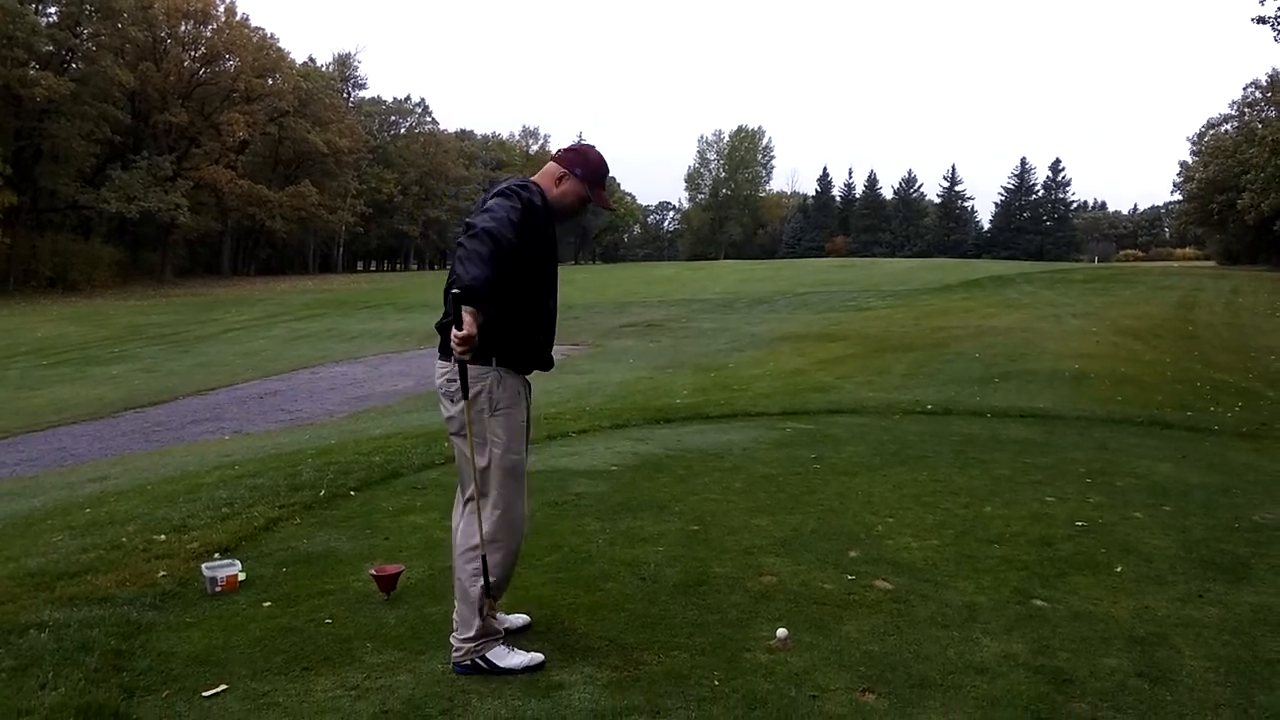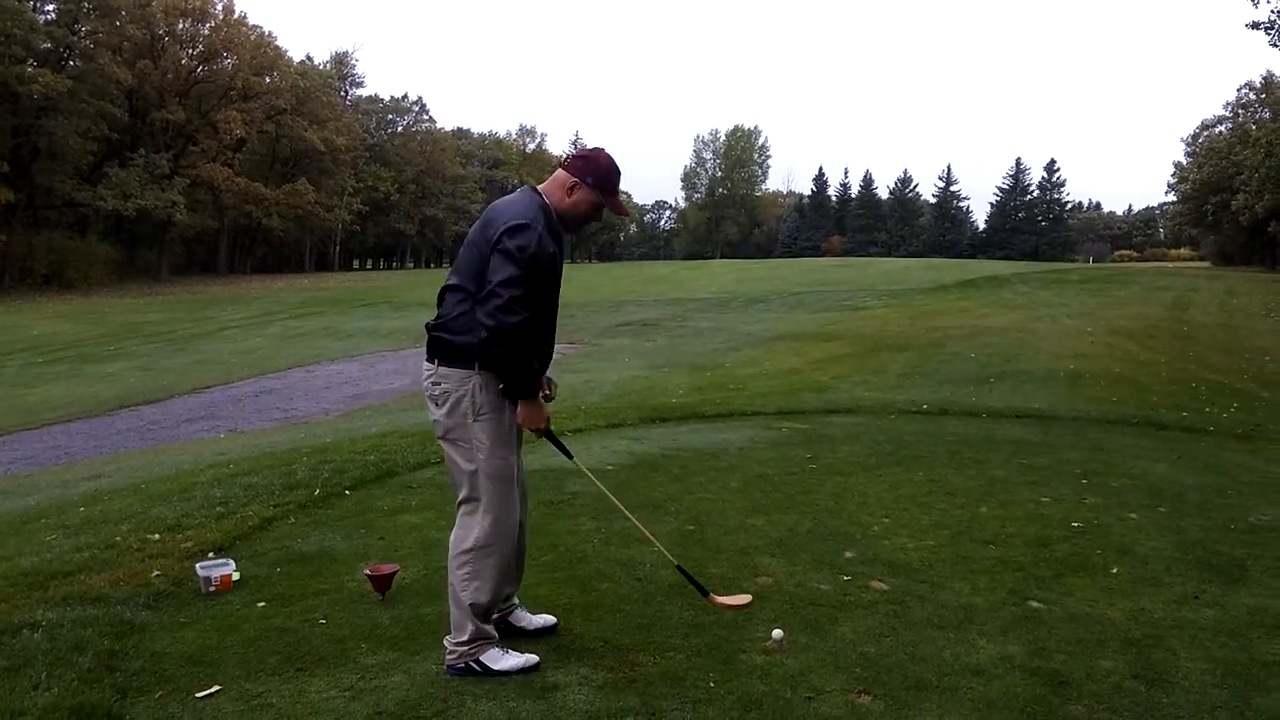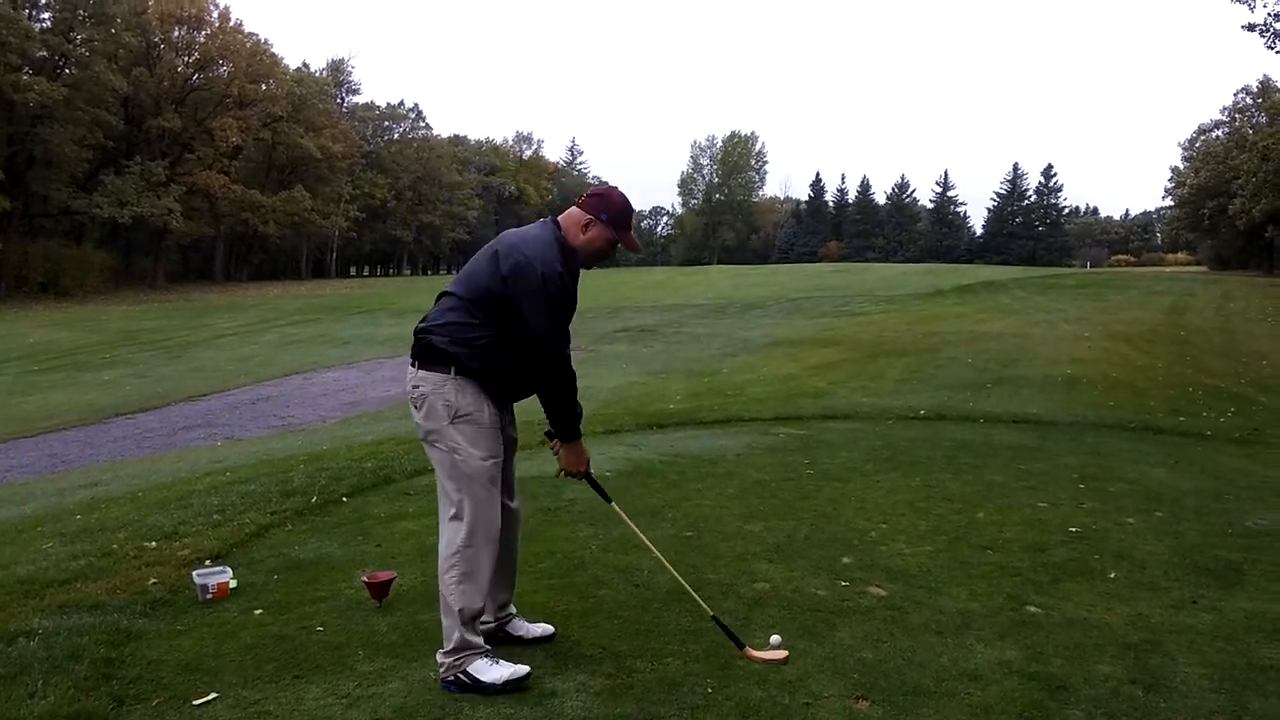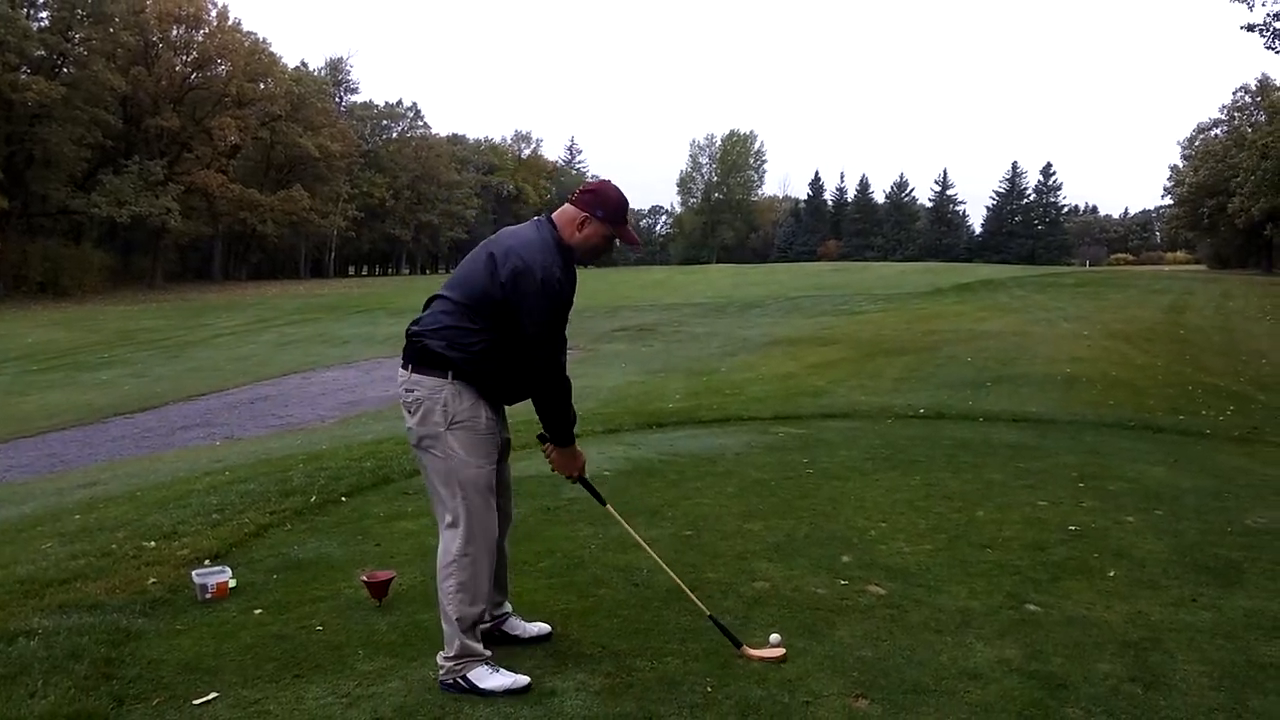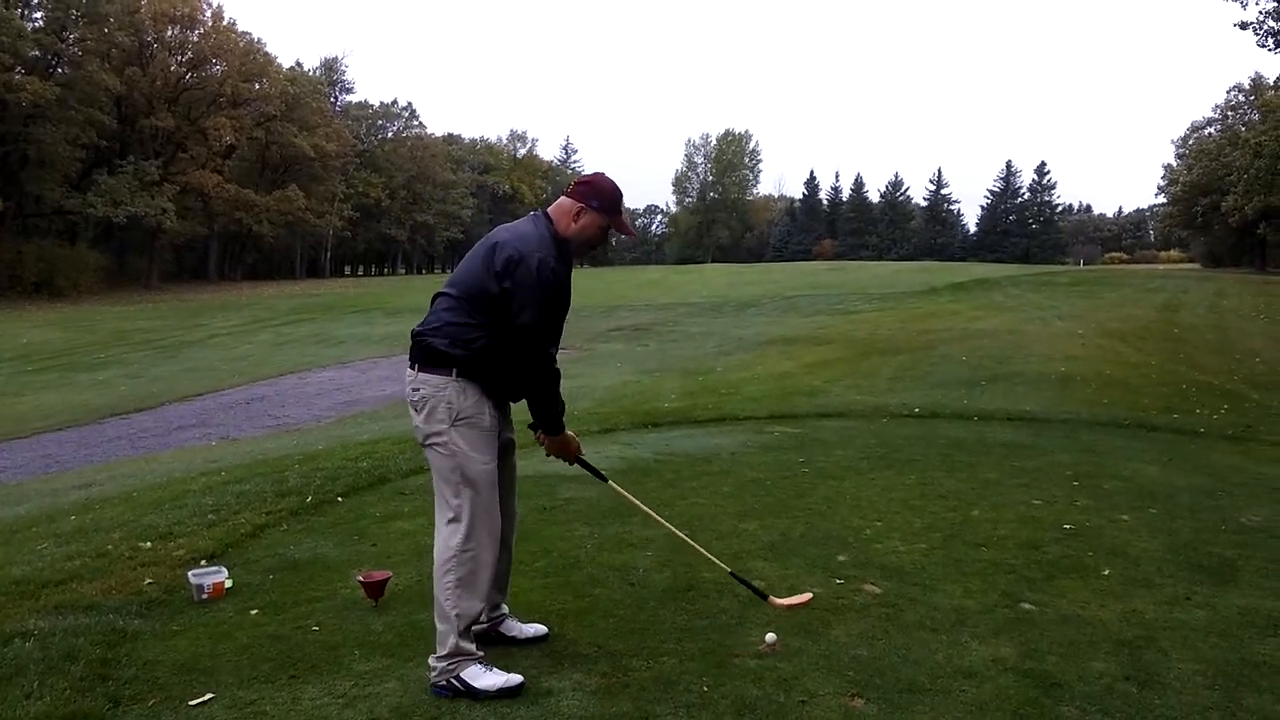
dt=0.5s
person 1, frame 1
left shoulder: (522, 209)
right shoulder: (521, 199)
right elbow: (480, 238)
right wrist: (470, 308)
left hip: (489, 367)
right hip: (485, 371)
left knee: (481, 499)
right knee: (497, 506)
left ankle: (476, 613)
right ankle: (474, 644)
person 1, frame 2
left shoulder: (530, 218)
right shoulder: (526, 224)
right elbow: (504, 311)
left wrist: (531, 376)
right wrist: (526, 392)
left hip: (486, 375)
right hip: (469, 377)
left knee: (506, 499)
right knee: (487, 507)
left ankle: (498, 608)
right ankle: (468, 646)
person 1, frame 3
left shoulder: (544, 250)
right shoulder: (539, 261)
left elbow: (546, 353)
right elbow: (547, 358)
left wrist: (562, 427)
right wrist: (570, 437)
left hip: (480, 383)
right hip: (450, 383)
left knee: (501, 508)
right knee: (472, 514)
left ankle: (494, 616)
right ankle: (461, 655)
person 1, frame 4
left shoulder: (535, 246)
right shoulder: (538, 265)
left elbow: (537, 357)
right elbow: (543, 363)
left wrist: (557, 432)
right wrist: (564, 440)
left hip: (467, 384)
right hip: (444, 387)
left knee: (492, 510)
right knee: (468, 521)
left ankle: (491, 616)
right ankle: (461, 662)
person 1, frame 5
left shoulder: (535, 243)
right shoulder: (533, 255)
left elbow: (530, 347)
right elbow: (531, 353)
left wrist: (546, 420)
right wrist: (554, 428)
left hip: (477, 385)
right hip: (450, 385)
left knee: (497, 509)
right knee: (468, 515)
left ankle: (487, 616)
right ankle: (453, 662)
